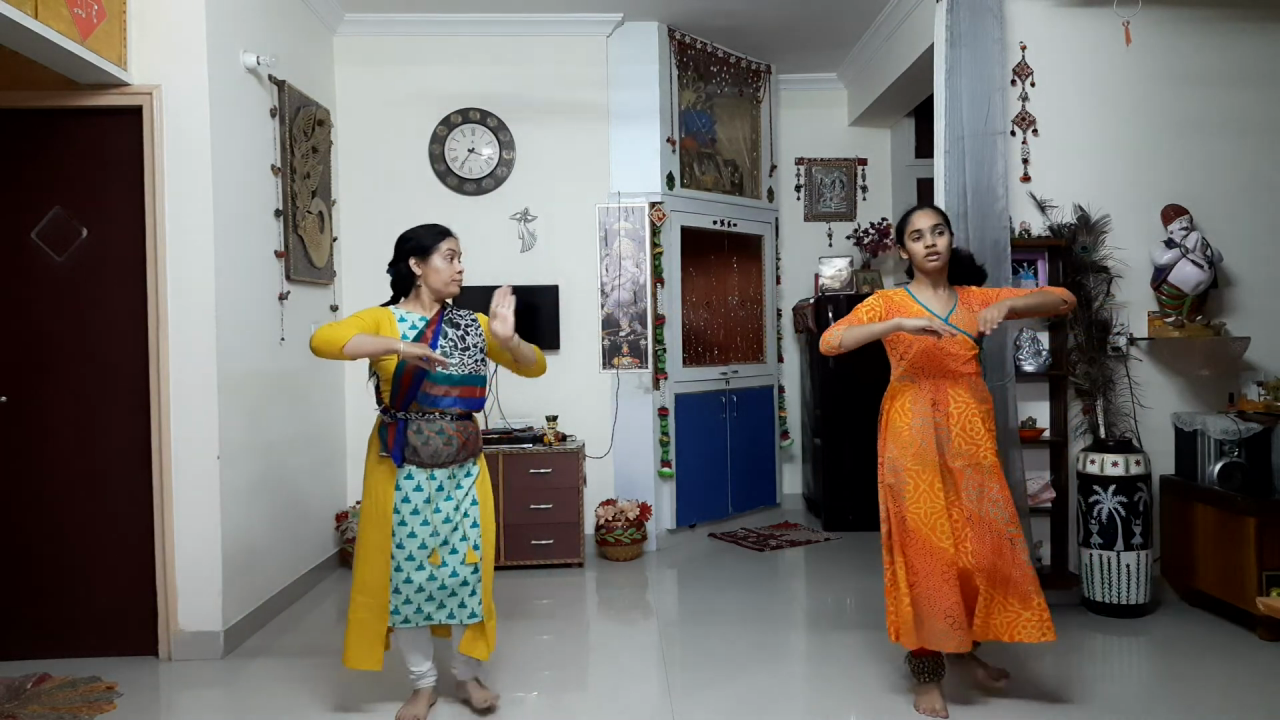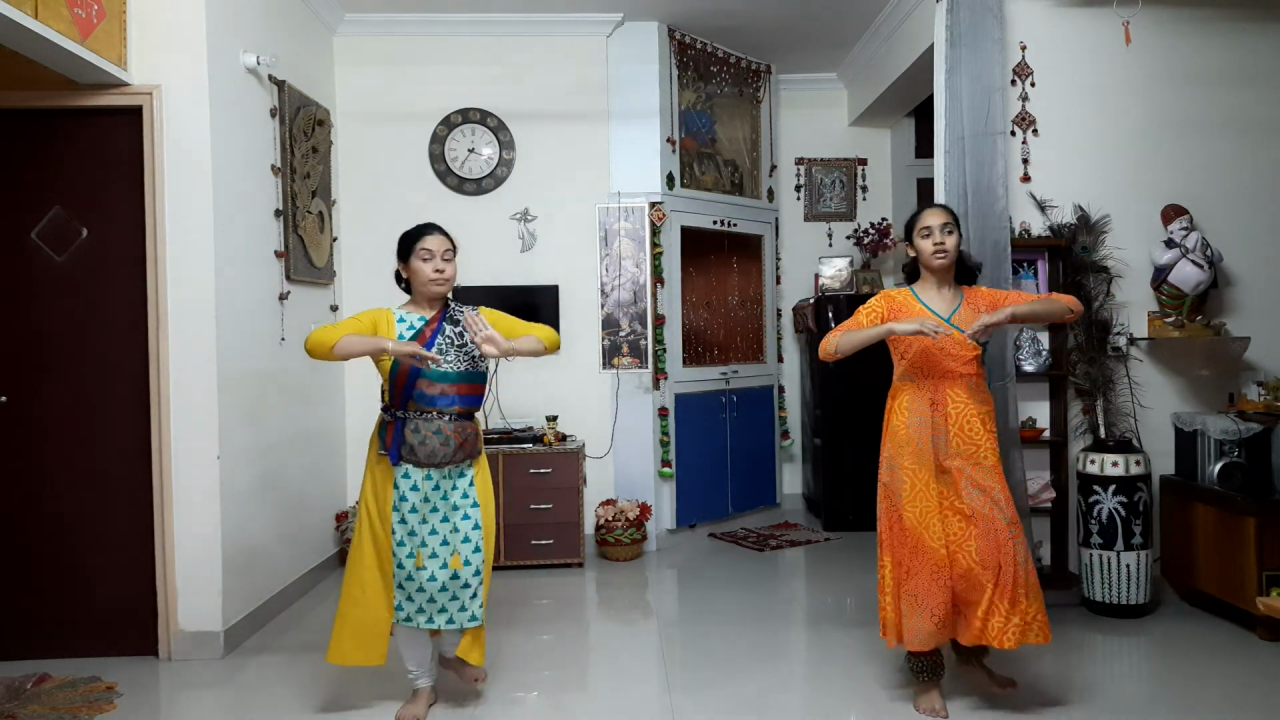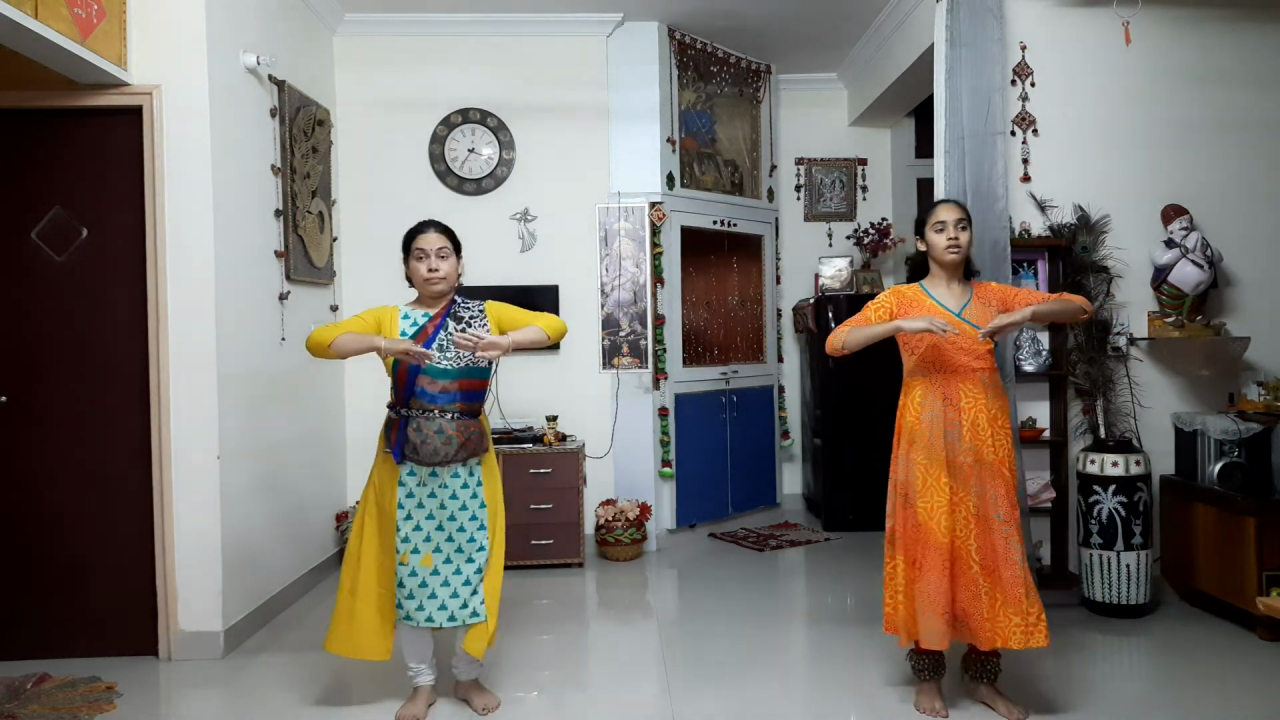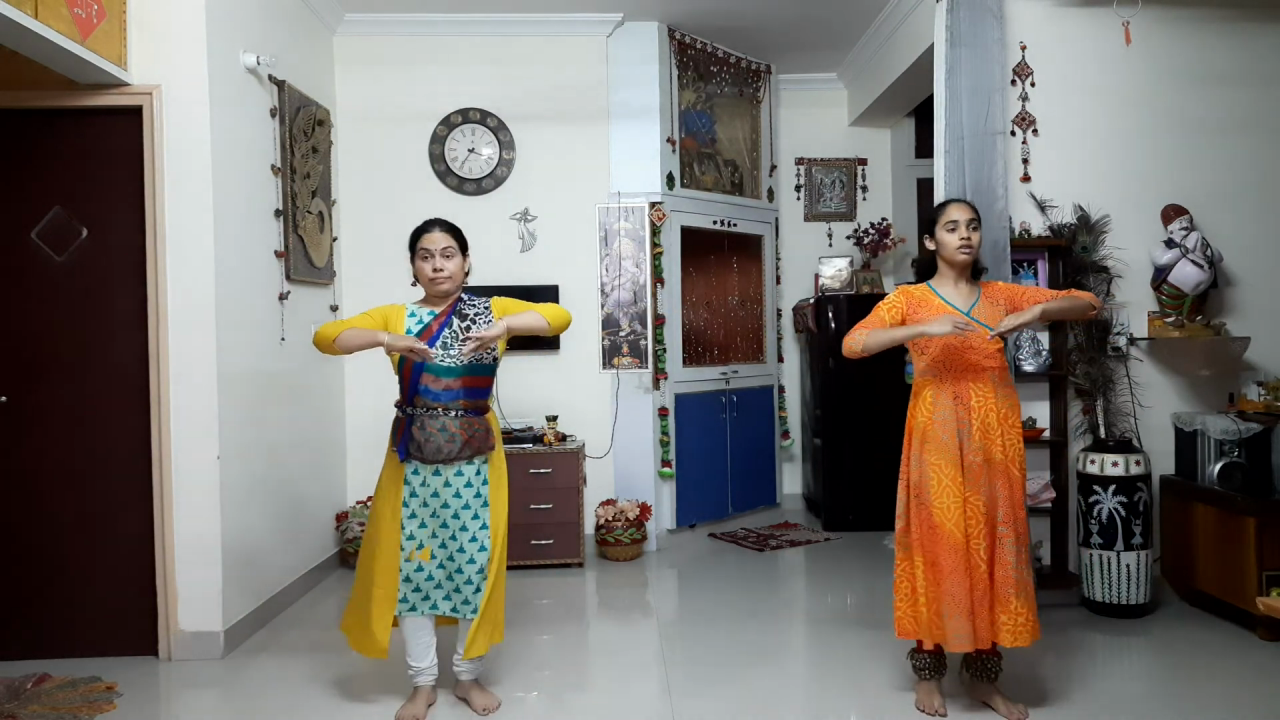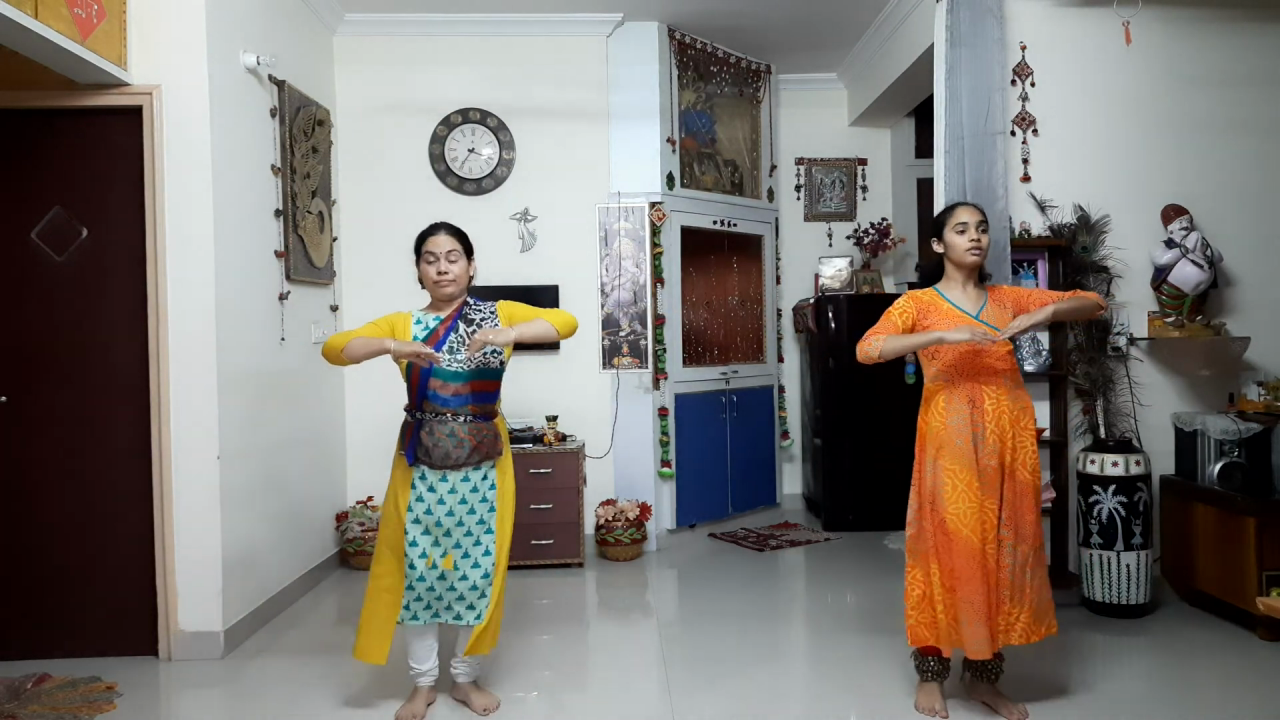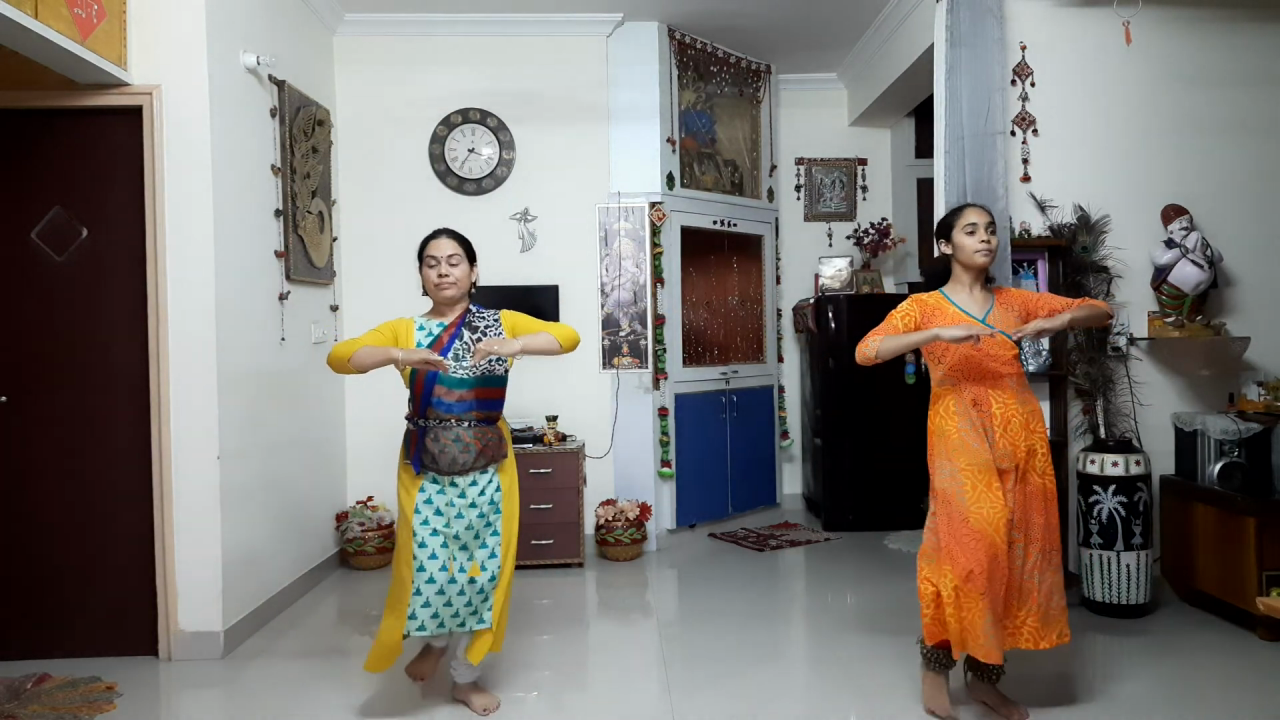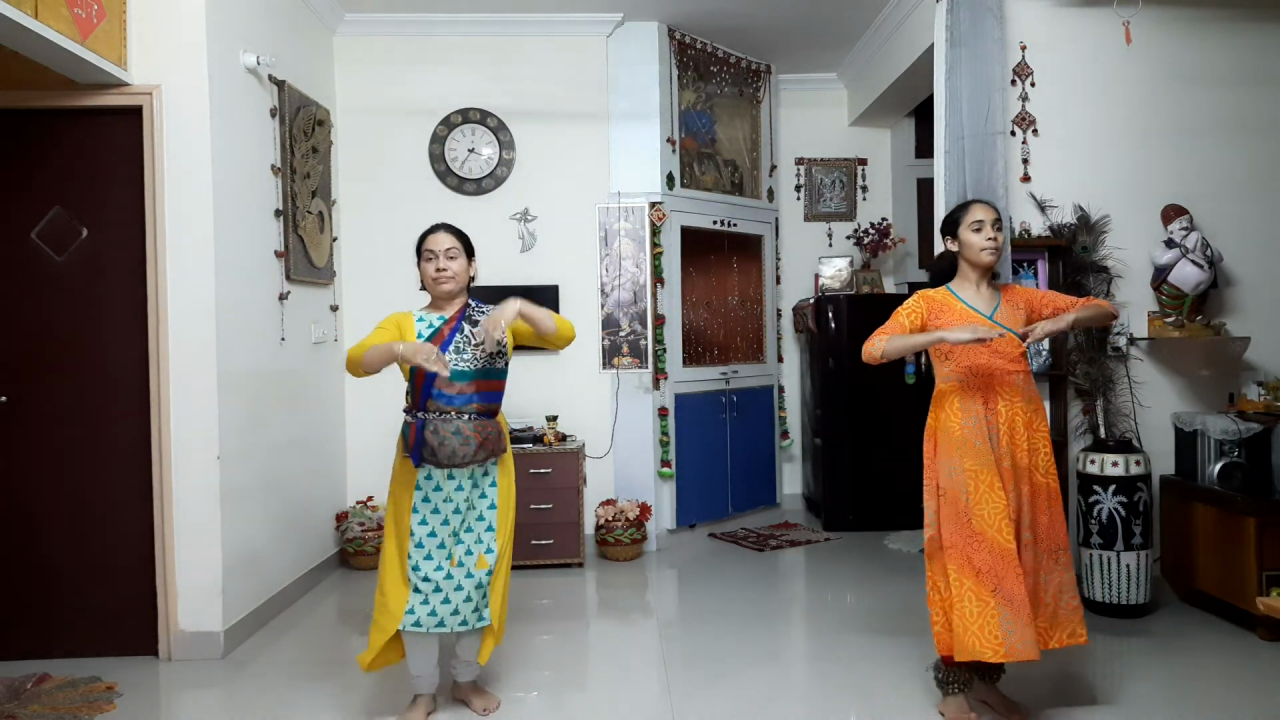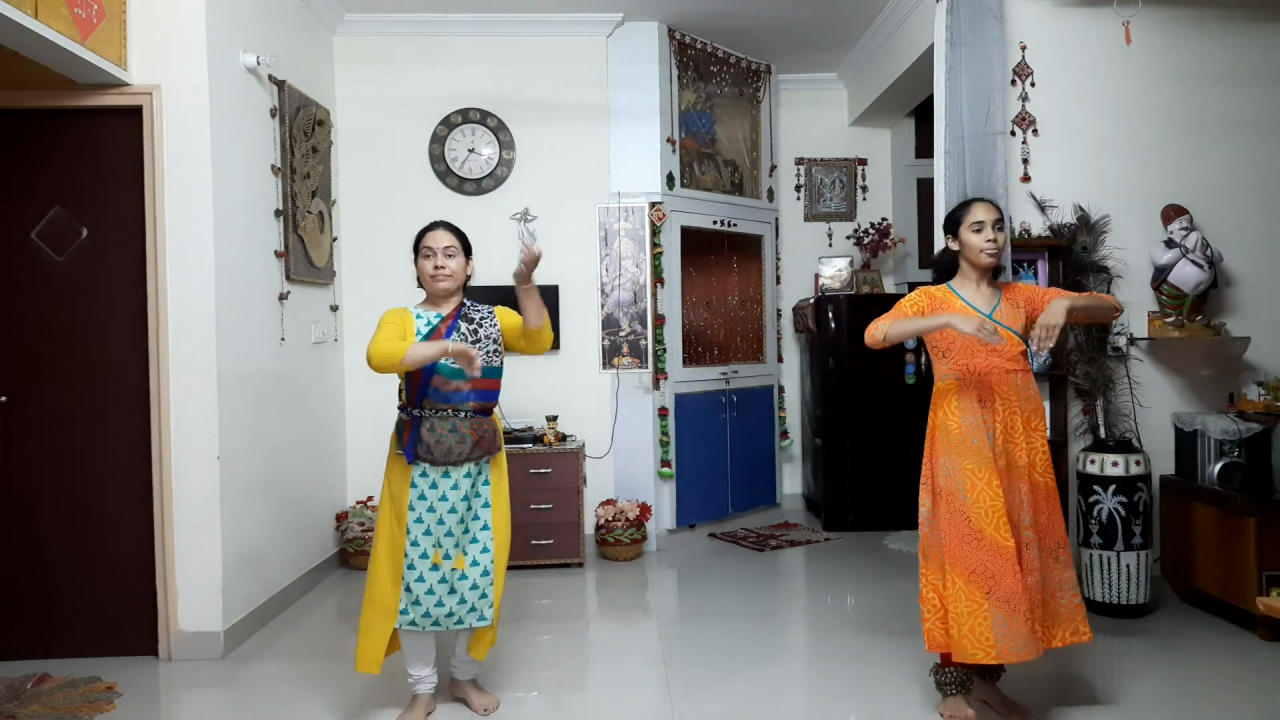
dt=0.2s
person 1, frame 1
left shoulder: (978, 299)
right shoulder: (888, 302)
left elbow: (1063, 299)
right elbow: (829, 342)
left wrist: (1010, 304)
right wrist: (899, 324)
left hip: (971, 437)
right hip: (913, 438)
left knee: (991, 545)
right knee: (922, 551)
left ankle: (964, 641)
right ankle: (927, 676)
person 1, frame 2
left shoulder: (985, 300)
right shoulder: (891, 302)
left elbow: (1070, 307)
right elbow: (829, 348)
left wrist: (1008, 313)
right wrist: (894, 328)
left hip: (972, 438)
right hip: (914, 439)
left knee: (991, 546)
right knee: (919, 551)
left ankle: (972, 645)
right ankle: (926, 676)
person 1, frame 3
left shoulder: (994, 295)
right shoulder: (900, 298)
left elbow: (1081, 307)
right elbow: (836, 342)
left wrist: (1026, 313)
right wrist: (901, 325)
left hip: (985, 435)
right hip: (927, 435)
left knee: (990, 548)
right knee: (926, 546)
left ankle: (983, 676)
right ankle: (927, 676)
person 1, frame 4
left shoulder: (1002, 295)
right shoulder: (908, 298)
left elbow: (1088, 303)
right elbow: (853, 344)
left wrist: (1036, 310)
right wrist: (924, 328)
left hip: (996, 435)
right hip: (937, 435)
left knee: (995, 547)
right knee: (936, 545)
left ankle: (983, 675)
right ankle: (928, 673)
person 1, frame 5
left shoulder: (1009, 298)
right shoulder: (917, 303)
left elbow: (1094, 304)
right elbow: (867, 350)
left wrist: (1046, 312)
right wrist: (944, 335)
left hip: (1010, 437)
right hip: (951, 437)
left knee: (1006, 551)
right knee: (949, 549)
left ankle: (983, 675)
right ankle: (930, 674)
person 1, frame 6
left shoulder: (1017, 302)
right shoulder: (923, 306)
left elbow: (1102, 311)
right elbow: (866, 351)
left wrist: (1063, 320)
right wrist: (939, 334)
left hip: (1020, 440)
right hip: (960, 440)
left knee: (1014, 552)
right knee: (965, 550)
left ankle: (983, 675)
right ankle: (936, 661)
person 1, frame 7
left shoulder: (1023, 299)
right shoulder: (929, 302)
left elbow: (1107, 312)
right elbow: (872, 350)
left wrist: (1069, 317)
right wrist: (945, 335)
left hip: (1021, 441)
right hip: (962, 442)
left knee: (1015, 553)
right knee: (966, 553)
left ankle: (985, 676)
person 1, frame 8
left shoulder: (1024, 297)
right shoulder: (931, 300)
left elbow: (1110, 307)
right elbow: (875, 335)
left wrist: (1065, 304)
right wrist: (948, 318)
left hip: (1020, 440)
right hip: (960, 441)
left knee: (1018, 551)
right knee: (964, 551)
left ankle: (986, 676)
person 2, frame 1
left shoulder: (473, 323)
right shoulder: (382, 320)
left elbow: (535, 365)
right elbow: (322, 341)
left wrist: (508, 336)
right wrist: (400, 347)
left hip: (461, 466)
right hip: (402, 467)
left knee: (467, 565)
right knee: (405, 570)
left ankle: (471, 673)
person 2, frame 2
left shoulder: (479, 320)
right shoulder: (382, 321)
left elbow: (549, 338)
right elbow: (317, 342)
left wrist: (505, 347)
right wrist: (389, 346)
left hip: (461, 466)
right hip: (401, 466)
left knee: (466, 567)
right knee: (406, 571)
left ankle: (455, 651)
person 2, frame 3
left shoulder: (486, 314)
right shoulder: (387, 319)
left elbow: (554, 326)
right elbow: (318, 341)
left wrist: (503, 341)
right wrist: (382, 345)
left hip: (468, 464)
right hip: (407, 464)
left knee: (471, 565)
right knee: (409, 569)
left ankle: (468, 677)
person 2, frame 4
left shoulder: (492, 309)
right shoulder: (395, 317)
left elbow: (559, 317)
right elbow: (325, 337)
left wrist: (501, 327)
right wrist: (385, 340)
left hip: (475, 462)
right hip: (414, 462)
left knee: (475, 565)
right knee: (414, 566)
left ankle: (467, 676)
person 2, frame 5
left shoulder: (499, 314)
right shoulder: (401, 324)
left elbow: (565, 323)
right elbow: (334, 349)
left wrist: (508, 334)
right wrist: (393, 347)
left hip: (482, 467)
right hip: (421, 467)
left knee: (479, 572)
right knee: (418, 571)
left ankle: (466, 677)
right ankle: (423, 680)
person 2, frame 6
left shoulder: (502, 323)
right shoulder: (403, 330)
left elbow: (568, 338)
right elbow: (339, 358)
left wrist: (516, 344)
right wrist: (401, 355)
left hip: (486, 471)
right hip: (426, 472)
left knee: (484, 575)
right knee: (427, 576)
left ankle: (465, 678)
right ankle: (434, 640)
person 2, frame 7
left shoulder: (500, 318)
right shoulder: (401, 323)
left elbow: (564, 334)
right elbow: (357, 360)
left wrist: (520, 308)
right wrist: (409, 353)
left hip: (483, 467)
right hip: (423, 468)
left knee: (479, 570)
right knee: (421, 574)
left ankle: (465, 679)
person 2, frame 8
left shoulder: (492, 317)
right shoulder: (401, 319)
left elbow: (540, 340)
right elbow: (381, 357)
left wrist: (525, 283)
right wrist: (449, 347)
left hip: (478, 465)
right hip: (418, 466)
left knee: (476, 569)
right knee: (416, 573)
left ankle: (464, 677)
